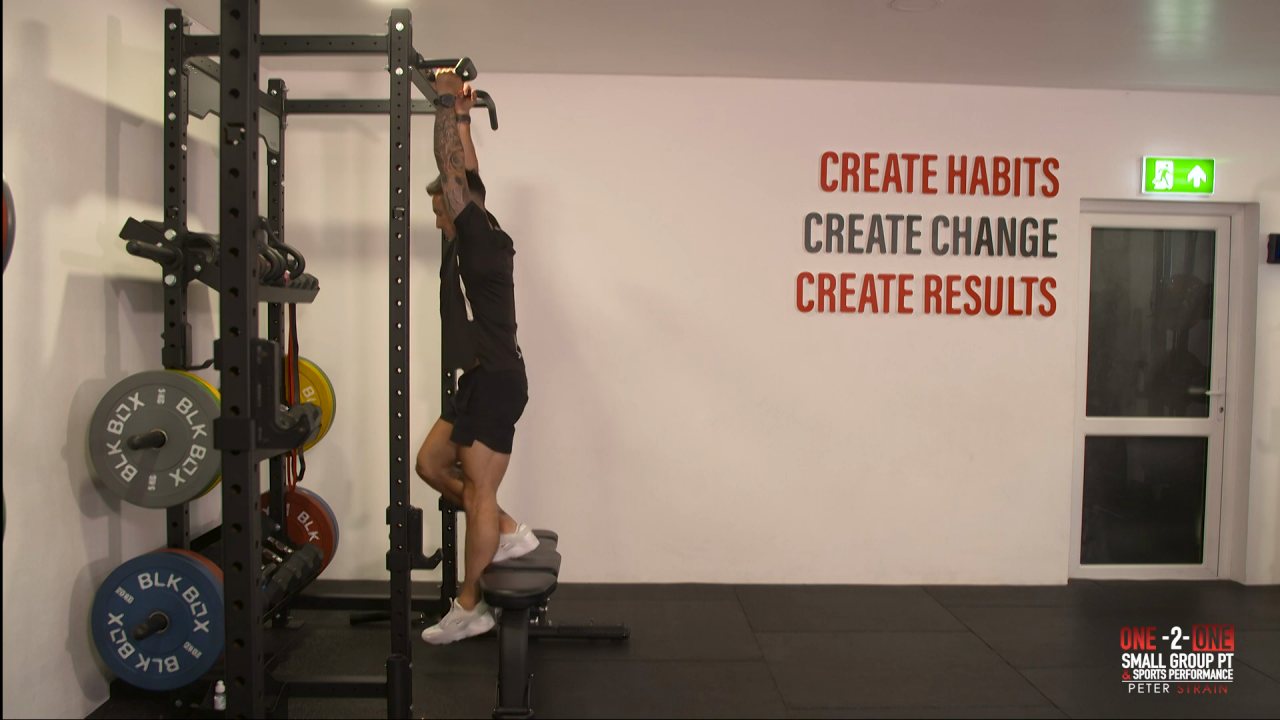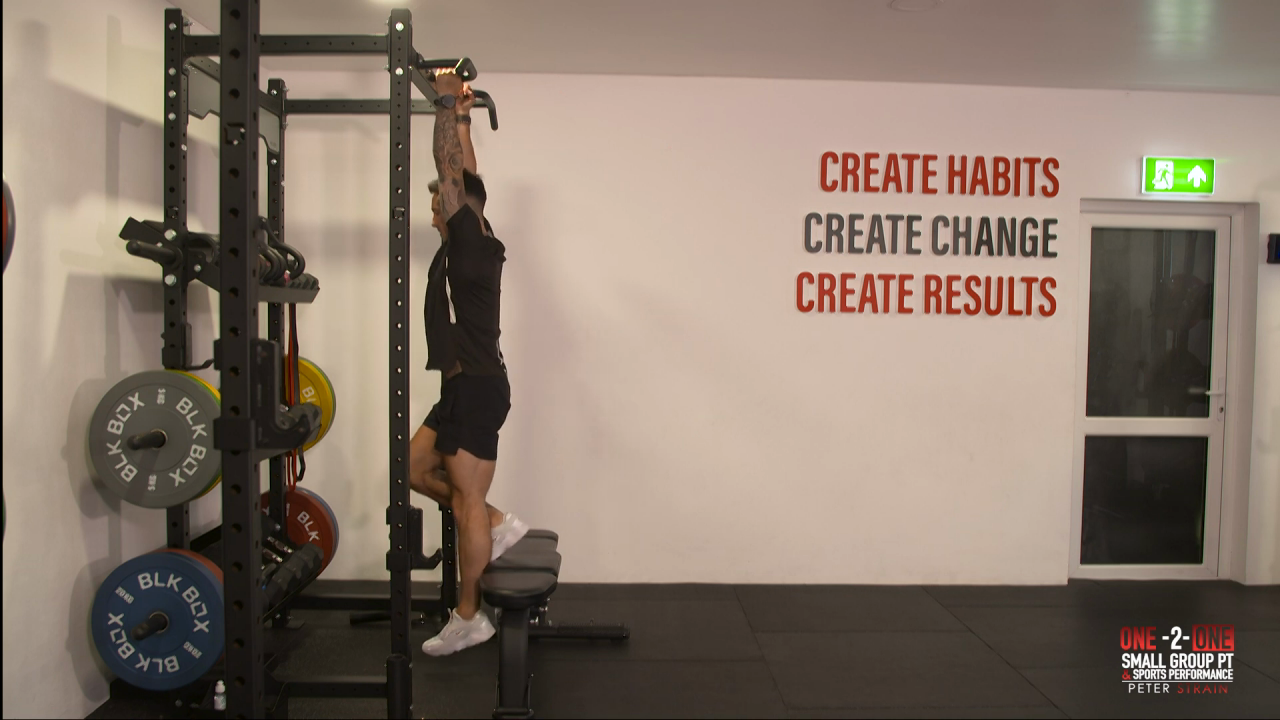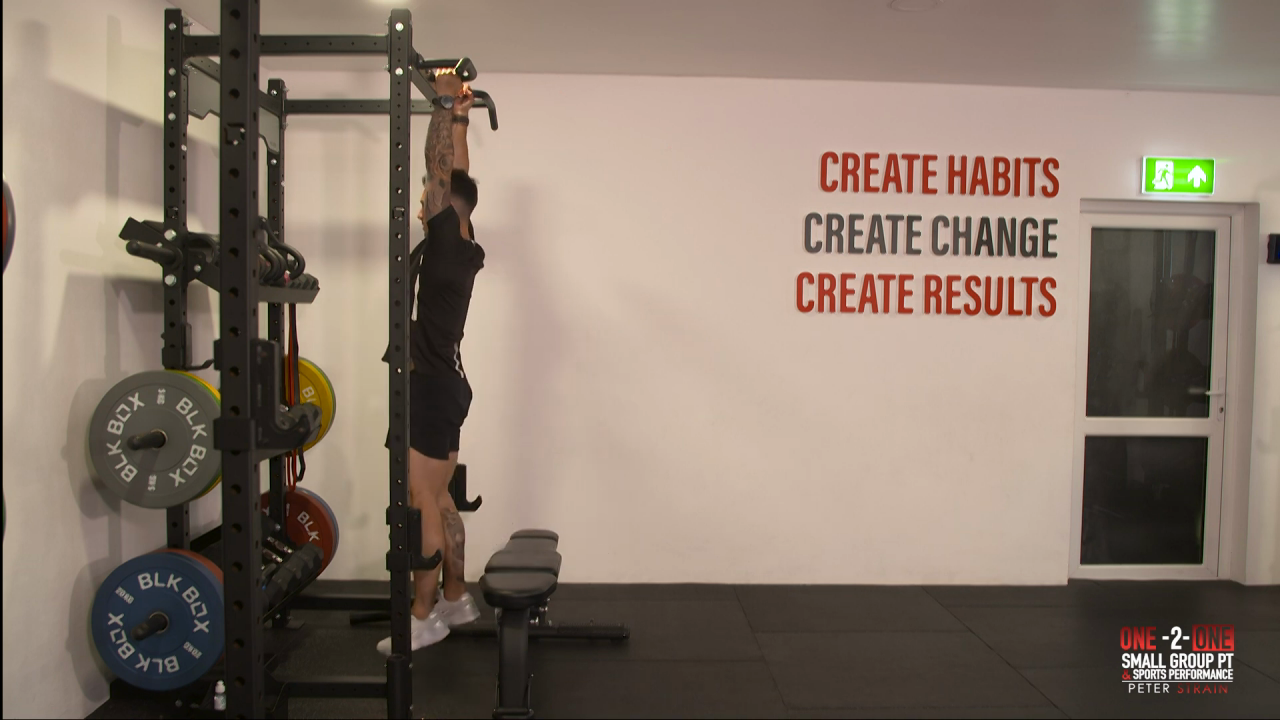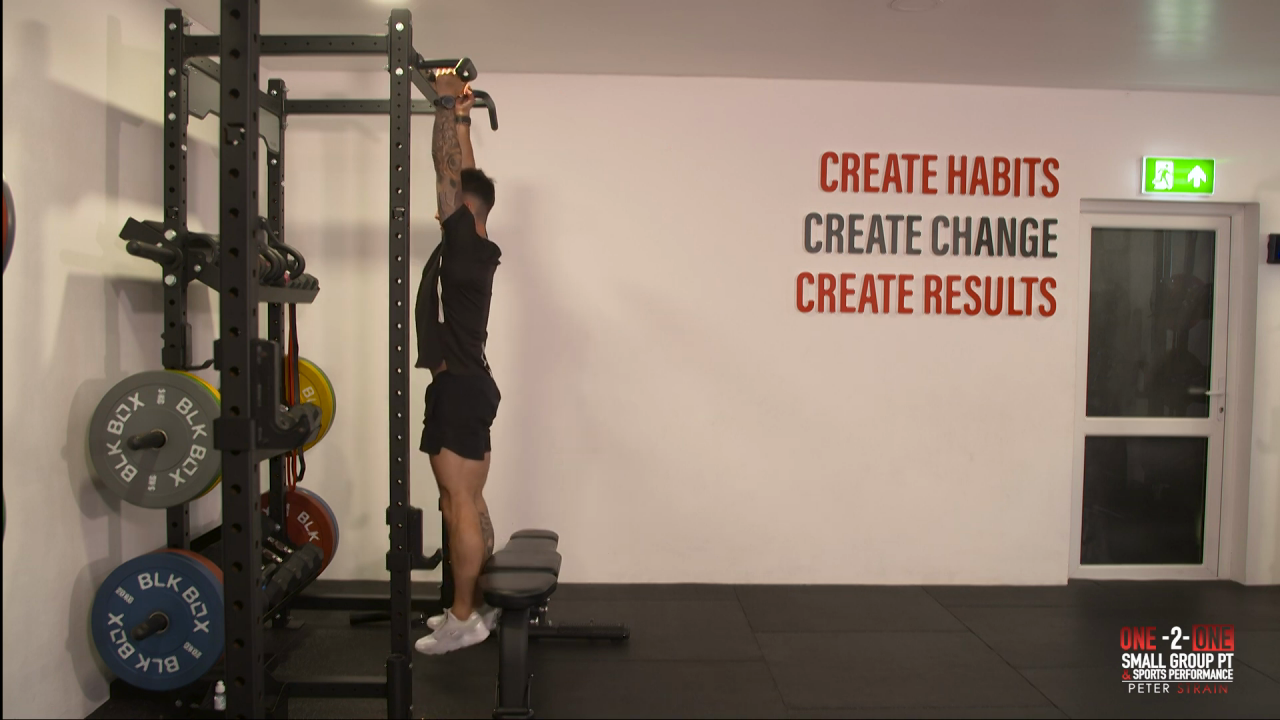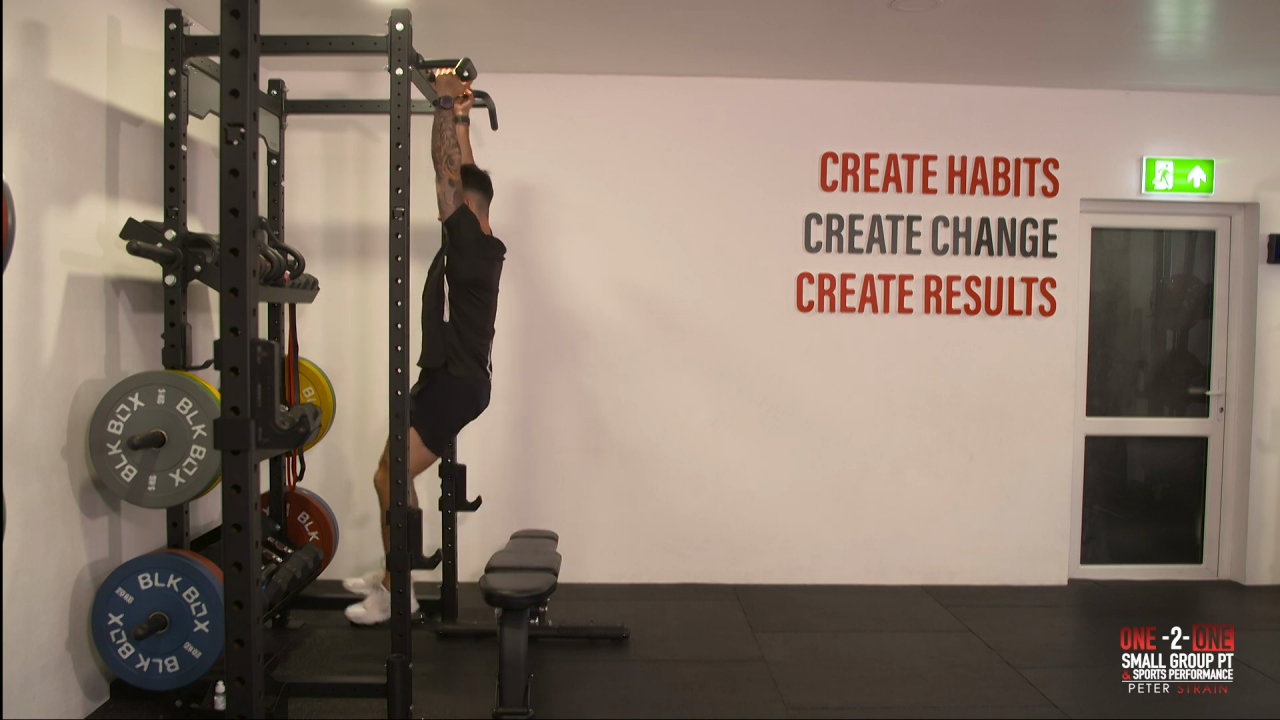
dt=1s
person 1, frame 1
left shoulder: (479, 238)
right shoulder: (476, 241)
left elbow: (452, 171)
right elbow: (465, 173)
left wrist: (446, 103)
right wrist: (459, 116)
left hip: (494, 382)
right hip: (481, 380)
left knee: (477, 493)
right knee: (430, 464)
left ankle: (468, 609)
right ankle: (509, 532)
person 1, frame 2
left shoulder: (468, 239)
right shoulder: (470, 242)
left elbow: (451, 170)
right elbow: (463, 174)
left wrist: (448, 105)
right wrist: (459, 116)
left hip: (476, 387)
right hip: (465, 386)
left knee: (468, 500)
right knee: (414, 469)
left ankle: (468, 618)
right ankle: (496, 527)
person 1, frame 3
left shoulder: (445, 240)
right shoulder: (459, 244)
left elbow: (439, 169)
right elbow: (455, 174)
left wrist: (444, 105)
right wrist: (459, 118)
left hip: (430, 385)
right hip: (443, 383)
left knee: (420, 505)
right knee: (437, 501)
left ankle: (422, 618)
right ankle: (455, 597)
person 1, frame 4
left shoulder: (463, 243)
right shoulder: (473, 248)
left elbow: (446, 170)
right elbow: (462, 174)
left wrist: (446, 106)
right wrist: (459, 117)
left hip: (458, 387)
right hip: (467, 384)
left knee: (459, 506)
right knee: (468, 503)
left ankle: (463, 619)
right ankle: (476, 606)
person 1, frame 5
left shoulder: (468, 240)
right shoulder: (478, 243)
left elbow: (446, 170)
right elbow: (461, 173)
left wrist: (445, 107)
right wrist: (460, 116)
left hip: (453, 383)
right hip: (457, 378)
left knee: (388, 476)
right knee: (393, 474)
left ankle: (393, 589)
right ankle: (390, 574)
